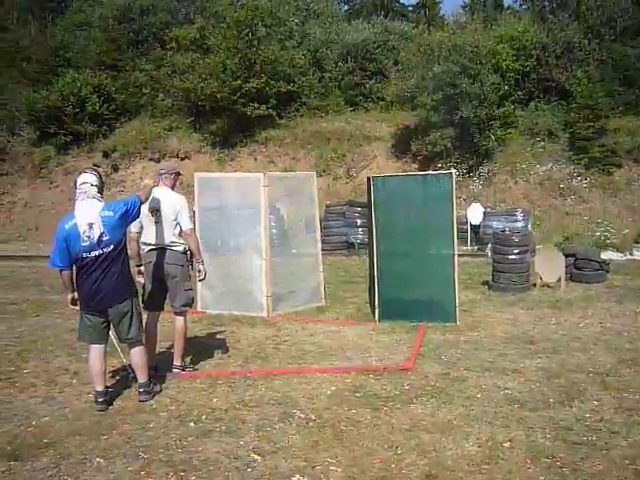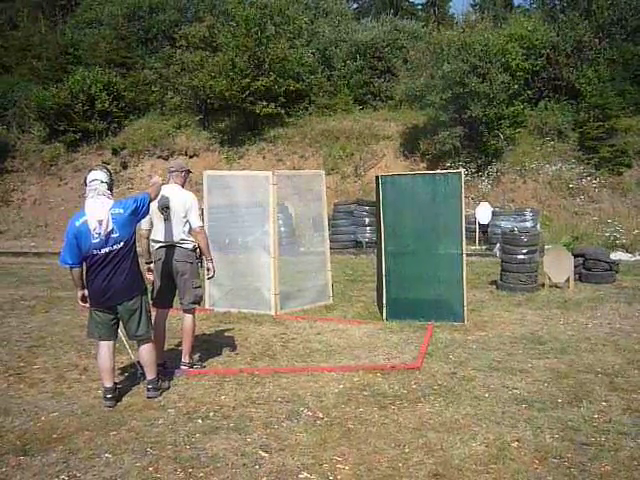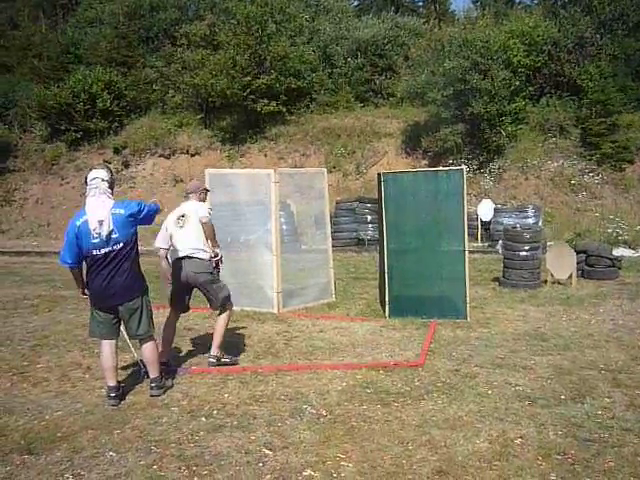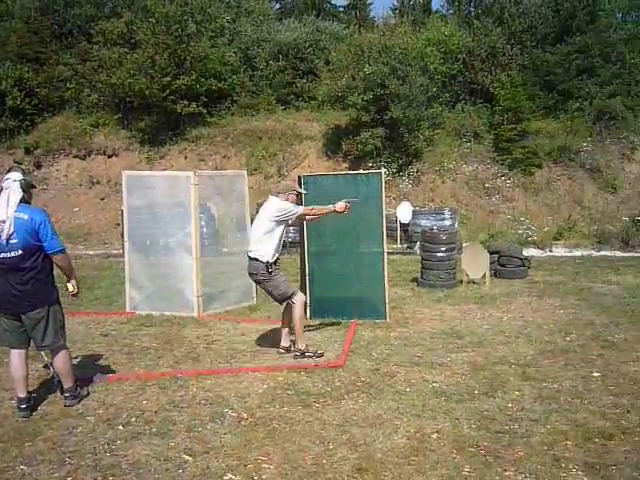
dt=1s
person 1, frame 1
left shoulder: (66, 225)
right shoulder: (115, 212)
left elbow: (64, 267)
right elbow: (141, 198)
left wrist: (70, 292)
right wrist: (148, 186)
left hip: (89, 297)
right hip: (121, 293)
left knee: (96, 345)
right knee: (134, 340)
left ankle: (100, 395)
right ankle: (144, 387)
person 1, frame 2
left shoulder: (77, 222)
right shoulder: (126, 209)
left elbow: (74, 264)
right elbow: (150, 195)
left wrist: (80, 289)
right wrist: (157, 183)
left hip: (99, 293)
right hip: (130, 290)
left knee: (105, 342)
right knee: (143, 337)
left ankle: (109, 392)
right ankle: (153, 383)
person 1, frame 3
left shoulder: (77, 221)
right shoulder: (127, 210)
left elbow: (72, 263)
right elbow: (155, 209)
left wrist: (81, 285)
right wrist: (157, 204)
left hip: (100, 293)
right hip: (131, 289)
left knee: (107, 340)
right knee: (145, 336)
left ankle: (112, 390)
right ankle: (156, 382)
person 1, frame 4
right shoulder: (36, 215)
right elbow: (57, 253)
right wrist: (72, 278)
right hip: (39, 298)
right knee: (56, 346)
left ankle: (23, 401)
right ankle: (71, 392)
person 2, frame 1
right shoulder: (177, 199)
left elbow: (133, 236)
right elbow: (188, 233)
left wrist: (138, 264)
right wrist: (199, 261)
left hip: (151, 258)
right hip: (174, 257)
left knee: (152, 313)
right knee: (179, 312)
left ankle: (150, 363)
right ankle: (178, 363)
person 2, frame 2
left shoulder: (152, 198)
right shoulder: (187, 197)
left elbow: (144, 234)
right elbow: (198, 231)
left wrist: (147, 261)
right wrist: (209, 259)
left hip: (160, 255)
right hip: (184, 254)
left knee: (161, 310)
right knee: (188, 309)
left ankle: (159, 360)
right ankle: (186, 360)
person 2, frame 3
left shoulder: (171, 216)
right shoulder: (202, 207)
left elbow: (162, 253)
right elbow: (205, 221)
left wrist: (171, 280)
right wrist: (215, 247)
left hip: (179, 268)
right hip: (202, 266)
left knee: (174, 314)
right knee: (225, 308)
left ankle: (163, 357)
right ankle: (215, 353)
person 2, frame 4
left shoulder: (277, 207)
right shoulder: (278, 207)
left elbow: (306, 216)
right elbow: (310, 212)
left wrist: (332, 209)
right wrist: (334, 208)
left hip: (264, 265)
right hip: (262, 267)
left knee: (292, 300)
right knee: (298, 299)
left ankle: (285, 344)
right ankle: (300, 348)
